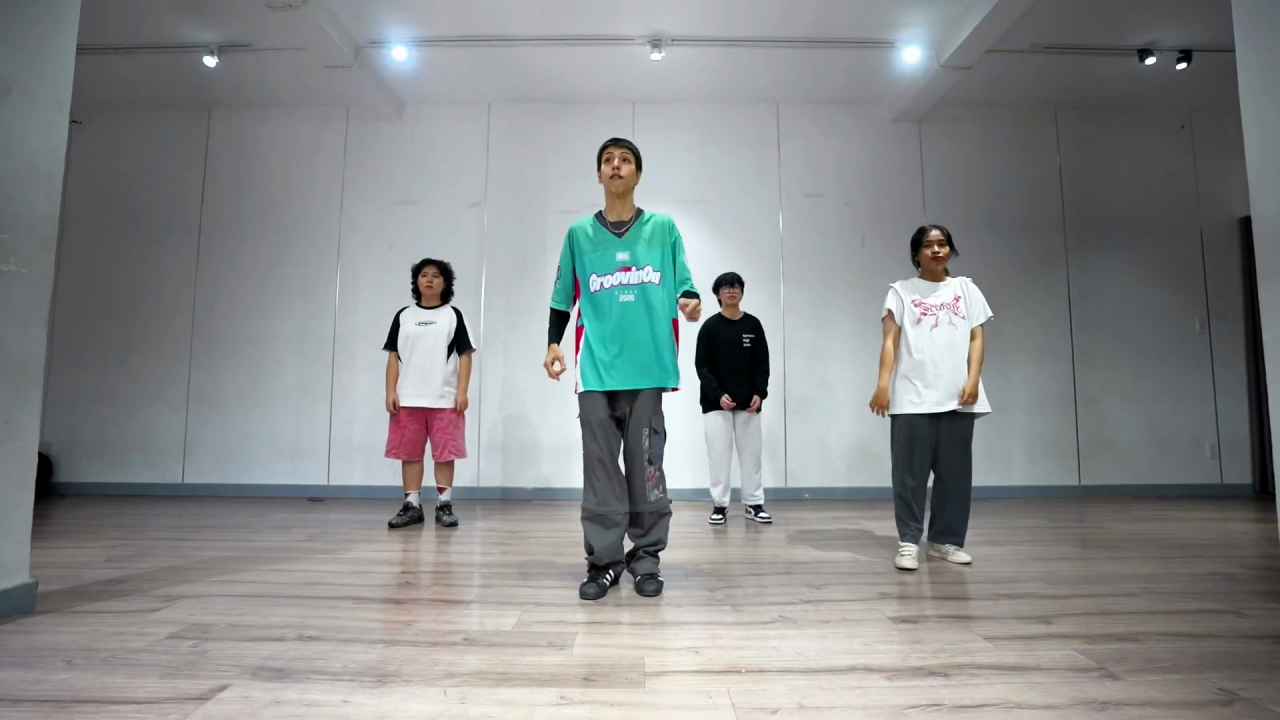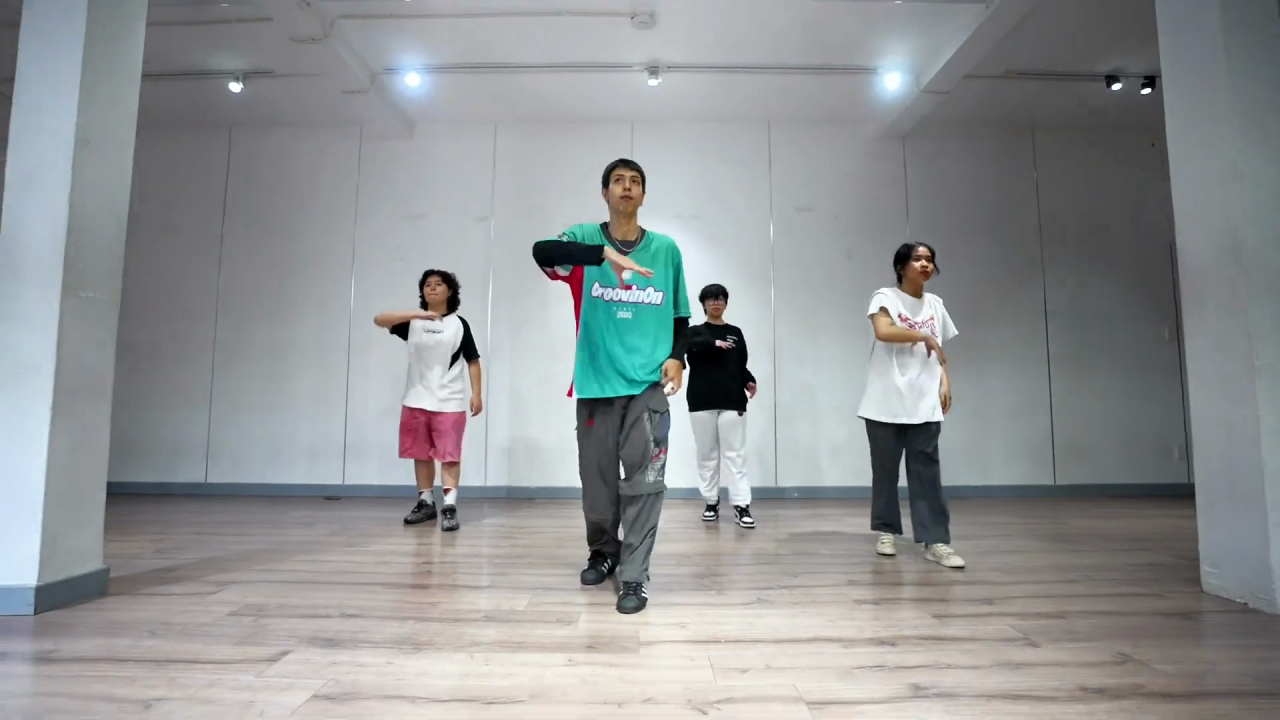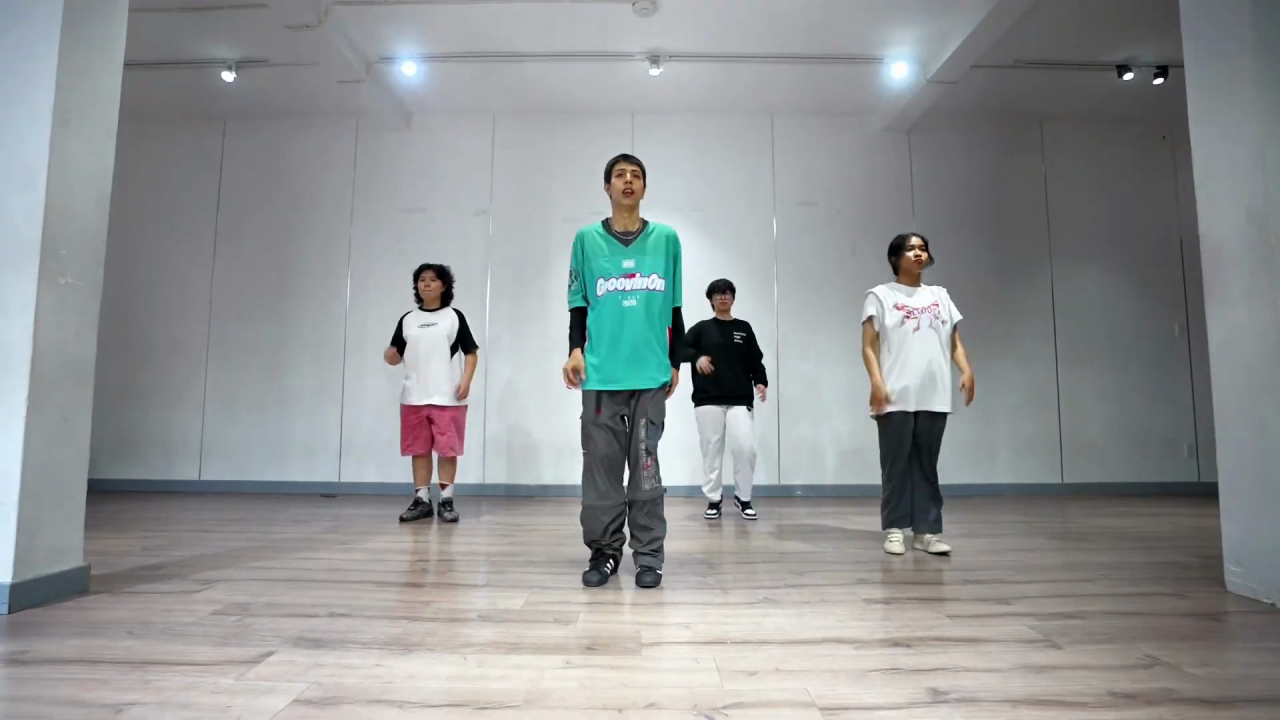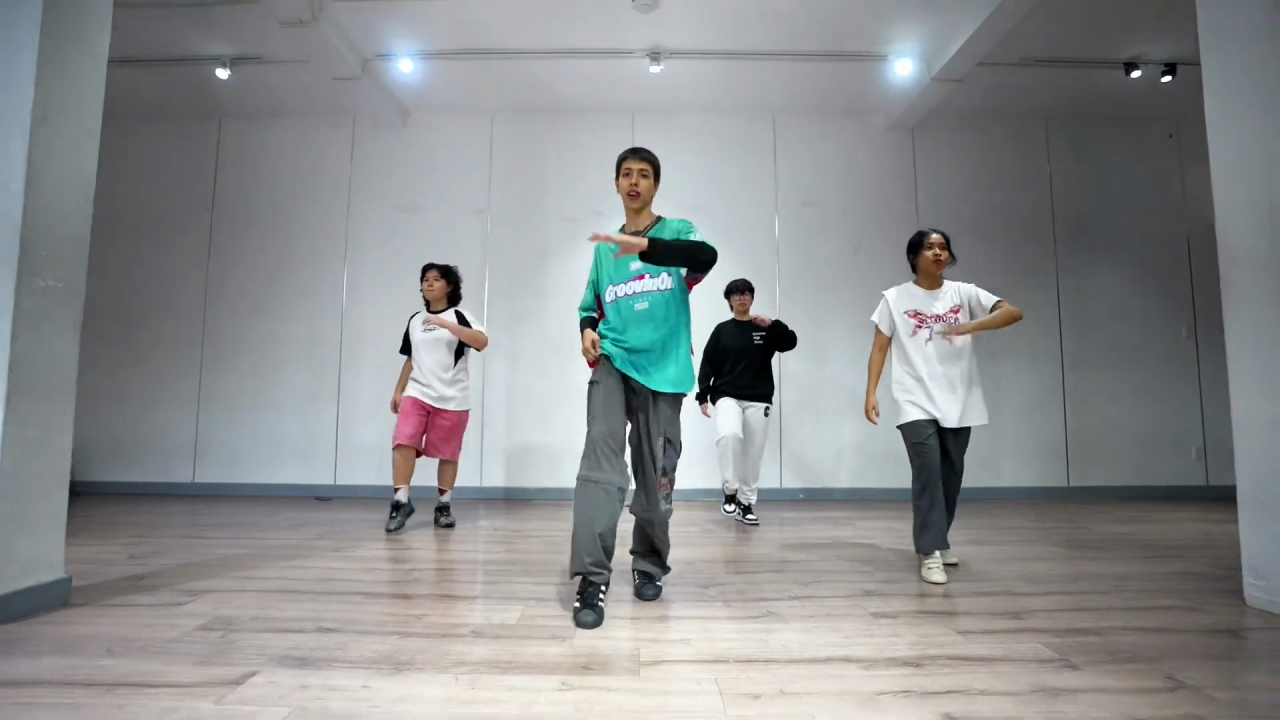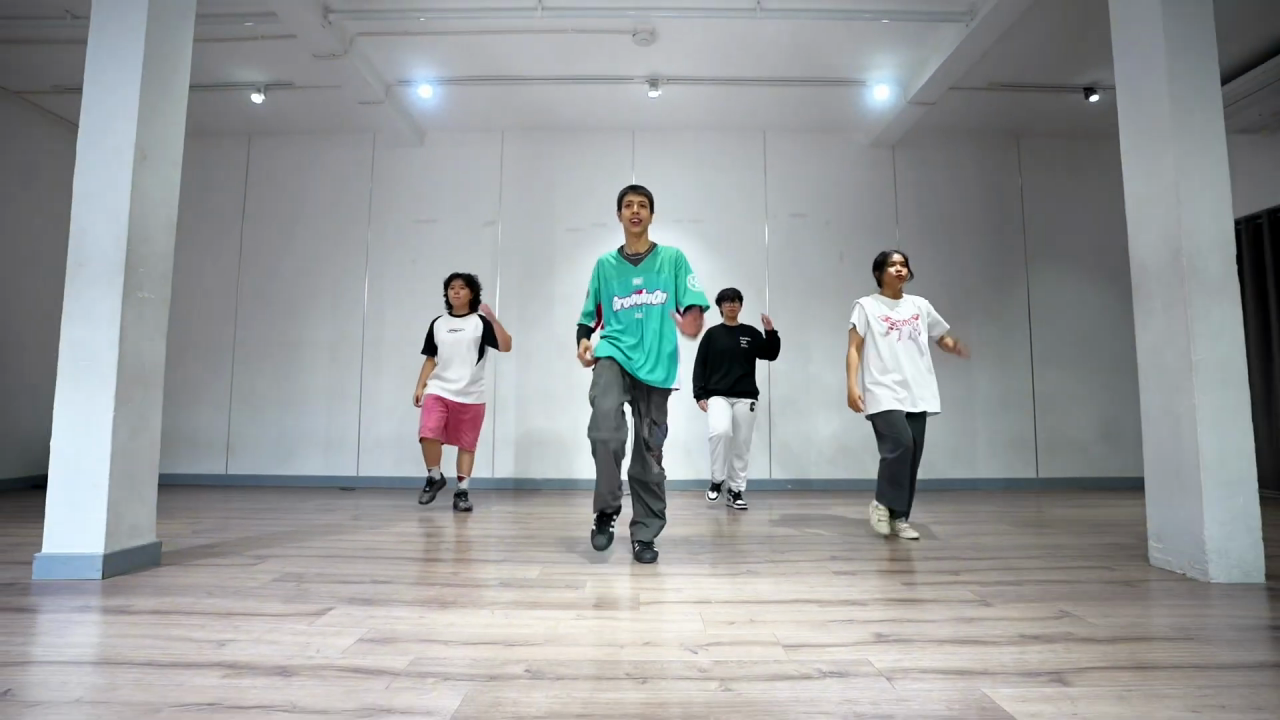
dt=1s
person 1, frame 1
left shoulder: (663, 228)
right shoulder: (578, 234)
left elbow: (684, 286)
right elbow: (562, 300)
left wrist: (691, 303)
right wrist: (553, 343)
left hip: (647, 367)
right hip: (596, 369)
left knee: (646, 462)
right knee: (600, 466)
left ankle: (646, 556)
right ankle: (605, 561)
person 1, frame 2
left shoulder: (666, 248)
right shoulder: (586, 238)
left elbow: (680, 315)
right elbow: (541, 253)
left wrist: (676, 356)
right wrist: (606, 255)
left hip: (647, 378)
right hip: (596, 378)
left knee: (644, 474)
right knee: (597, 475)
left ankle: (635, 576)
right ankle: (603, 551)
person 1, frame 3
left shoulder: (666, 239)
right shoulder: (587, 240)
left elbow: (675, 308)
right elbow: (577, 303)
left wrist: (675, 361)
right wrist: (575, 349)
left hip: (650, 370)
right hip: (601, 371)
left knee: (645, 463)
right knee: (601, 463)
left ankle: (649, 554)
right ankle: (605, 550)
person 1, frame 4
left shoulder: (674, 235)
right shoulder: (605, 249)
left elbow: (707, 259)
right elbow: (589, 308)
left wrist: (643, 246)
right wrist: (587, 332)
left hip: (662, 369)
right hip: (613, 363)
left knee: (656, 475)
right knee: (600, 464)
left ankle: (648, 566)
right ankle: (592, 577)
person 1, frame 5
left shoulder: (672, 260)
right shoulder: (605, 264)
left elbow: (695, 304)
right elbow: (588, 314)
left wrist: (692, 320)
right wrist: (583, 340)
left hip: (656, 365)
right hip: (614, 355)
left knee: (649, 453)
right knee: (605, 429)
left ankle: (644, 534)
right ankle: (607, 508)
person 2, frame 1
left shoulder: (966, 288)
right shoulder: (902, 291)
left elbow: (977, 338)
right elbow: (890, 340)
left wrist: (973, 380)
right wrist: (883, 384)
left hip: (956, 396)
right hip: (912, 397)
left knee: (955, 470)
right knee: (910, 470)
left ankle: (945, 540)
right ankle: (908, 542)
person 2, frame 2
left shoulder: (935, 304)
right shoulder: (885, 297)
right elbow: (883, 332)
left wrist: (944, 381)
right wrist: (923, 338)
left hip: (925, 405)
right hip: (886, 404)
left knee: (926, 472)
right knee: (885, 471)
left ankle: (935, 541)
right ankle: (886, 531)
person 2, frame 3
left shoulder: (939, 295)
right shoulder: (881, 295)
left elbow: (953, 340)
right elbow: (869, 345)
left wrist: (966, 371)
right wrist: (876, 383)
left hip: (934, 395)
right hip: (895, 396)
left knee: (926, 464)
right knee: (896, 464)
left ankle: (927, 530)
right ankle: (895, 528)
person 2, frame 4
left shoulder: (964, 294)
right shoulder: (894, 298)
left elbow: (1014, 312)
right elbow: (880, 348)
left wrist: (972, 326)
right wrist: (870, 393)
left hip: (958, 403)
right hip: (916, 403)
left knee: (949, 476)
right knee: (927, 471)
left ankle: (934, 541)
right ankle: (931, 552)
person 2, frame 5
left shoulder: (920, 306)
right shoulder: (866, 306)
left elbow: (942, 338)
right elbow: (855, 349)
left wrist: (954, 347)
right wrist: (852, 386)
left hip: (917, 394)
right hip: (883, 392)
left knee: (910, 454)
right knee: (899, 445)
left ankle: (897, 517)
right ankle: (881, 502)
person 3, frame 1
left shoulder: (453, 315)
right shoulder: (403, 316)
left elbow: (465, 355)
right elbow: (393, 356)
left wrist: (462, 391)
right wrist: (391, 392)
left hip: (444, 398)
right hip: (408, 398)
left knee: (445, 452)
right knee: (409, 452)
left ankle: (444, 505)
right ankle: (411, 505)
person 3, frame 2
left shoulder: (459, 324)
right shoulder: (413, 321)
left elbow: (473, 361)
right elbow: (379, 320)
left wrist: (476, 394)
right wrist: (417, 314)
left hip: (450, 401)
right hip: (416, 400)
left knee: (449, 454)
right knee: (421, 454)
left ankle: (449, 507)
right ankle: (425, 503)
person 3, frame 3
left shoulder: (454, 317)
right shoulder: (407, 320)
left elbow: (471, 353)
right elbow: (395, 357)
left wrist: (466, 380)
right wrist: (391, 355)
left hip: (448, 396)
right hip: (414, 396)
left knee: (447, 449)
right knee: (418, 449)
left ankle: (447, 501)
right ankle: (421, 500)
person 3, frame 4
left shoulder: (458, 317)
right shoulder: (415, 320)
left elbow: (482, 342)
left wrist: (445, 322)
right wrist: (398, 391)
left hip: (451, 399)
right hip: (417, 393)
left knee: (447, 454)
right knee: (403, 442)
left ankle: (443, 506)
right ankle: (401, 501)
person 3, frame 5
left shoulder: (481, 322)
right shoulder: (437, 324)
left elbow: (505, 346)
right elbow: (430, 359)
left wrist: (494, 319)
right wrist: (420, 387)
left hip: (470, 395)
right hip: (438, 389)
left knee: (466, 444)
right knee: (428, 434)
left ankle: (462, 492)
right ankle: (434, 476)
person 4, frame 1
left shoulder: (753, 325)
right shoulder: (710, 326)
left elbow: (762, 363)
right elbow: (702, 365)
left wrist: (759, 393)
right wrist: (718, 394)
left hip: (746, 402)
right hip: (716, 402)
left knee: (751, 454)
right knee: (718, 454)
left ankle: (753, 503)
right ankle: (719, 504)
person 4, frame 2
left shoulder: (735, 332)
right shoulder: (696, 332)
left elbow: (741, 365)
left wrist: (750, 381)
right wrist: (712, 343)
left hip: (732, 403)
right hip: (702, 403)
left knee: (735, 454)
right knee: (707, 455)
left ankle: (741, 506)
right ankle: (711, 502)
person 4, frame 3
left shoulder: (744, 328)
right shoulder: (703, 328)
left elbow: (755, 360)
left wrist: (761, 382)
right wrist: (696, 358)
left hip: (740, 400)
right hip: (708, 400)
left knee: (746, 449)
right knee: (711, 452)
left ankle: (743, 498)
right ankle: (713, 500)
person 4, frame 4
left shoulder: (765, 328)
right shoulder: (722, 330)
left elbow: (790, 343)
right elbow: (708, 364)
left wrist: (773, 324)
right wrist: (703, 396)
left hip: (759, 399)
right hip: (727, 396)
left knee: (753, 454)
right knee: (728, 434)
left ankle: (746, 503)
right ankle: (730, 490)
person 4, frame 5
left shoulder: (751, 333)
right shoulder: (712, 334)
left elbow: (771, 354)
right elbow: (700, 366)
left wrist: (771, 332)
right wrist: (700, 394)
left hip: (746, 397)
right hip: (718, 395)
left knee: (741, 446)
right knee: (720, 431)
left ankle: (736, 492)
right ankle: (717, 480)
